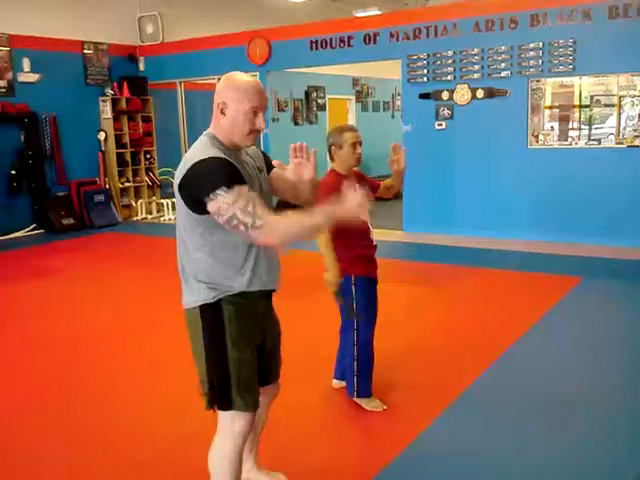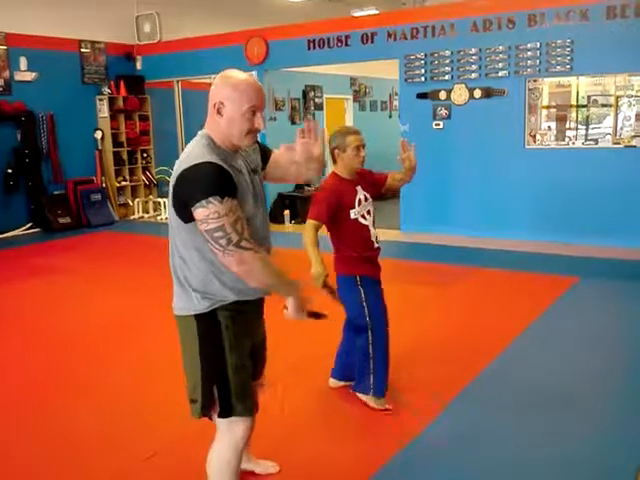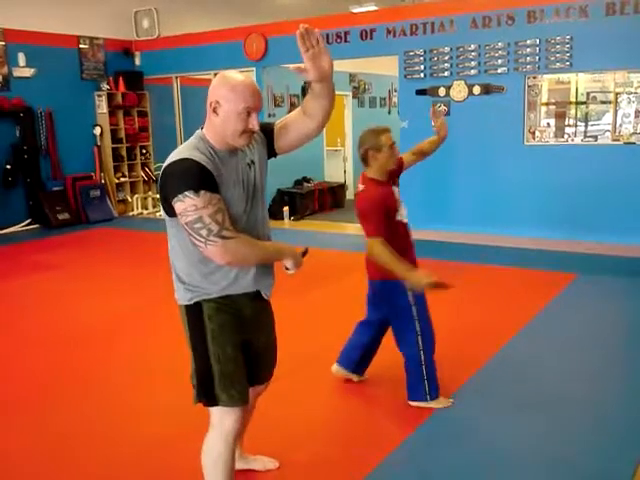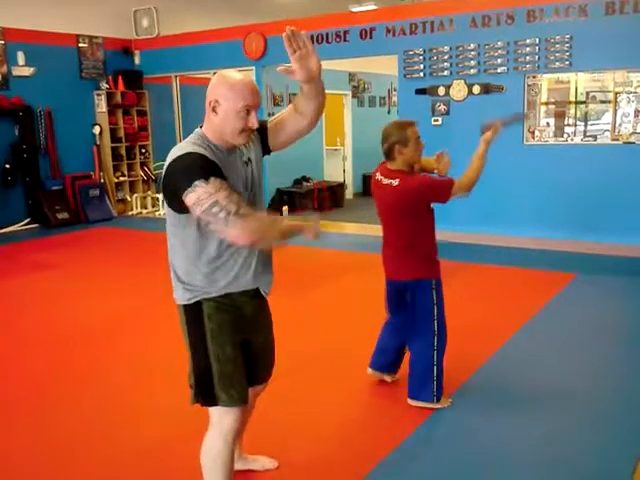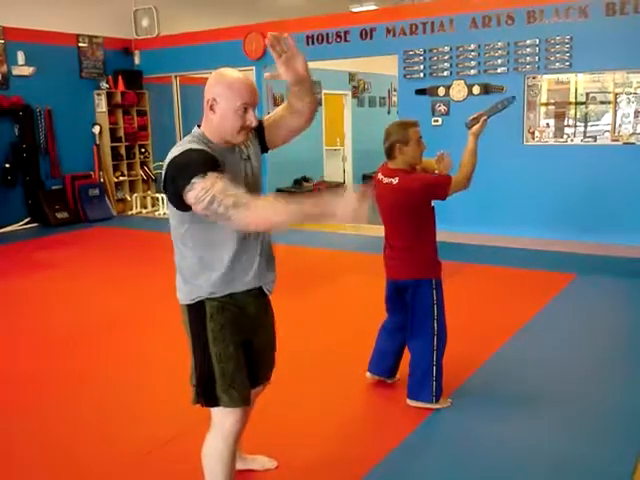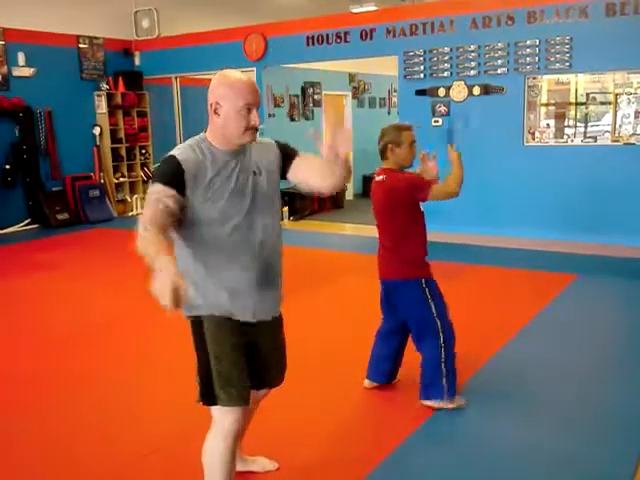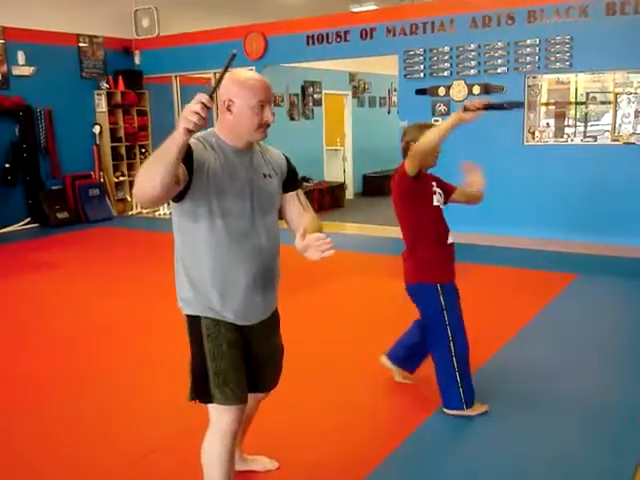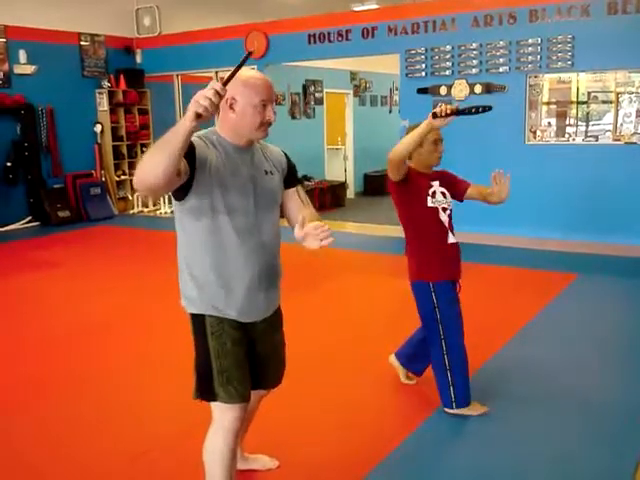
dt=0.4s
person 1, frame 1
left shoulder: (250, 154)
right shoulder: (207, 166)
left elbow: (294, 194)
right elbow: (268, 230)
left wrist: (304, 181)
right wrist: (339, 209)
left hip: (255, 295)
right hip: (222, 304)
left knee: (265, 388)
right knee: (236, 418)
person 1, frame 2
left shoulder: (247, 150)
right shoulder: (203, 171)
left elbow: (299, 169)
right elbow: (241, 258)
left wrist: (311, 159)
right wrist: (291, 291)
left hip: (240, 301)
right hip: (212, 311)
left knee: (248, 387)
right knee: (235, 422)
person 1, frame 3
left shoulder: (252, 142)
right shoulder: (187, 168)
left elbow: (311, 120)
right elbow: (223, 249)
left wrist: (322, 80)
right wrist: (284, 253)
left hip: (252, 293)
right hip: (213, 303)
left knee: (254, 384)
right knee: (227, 413)
person 1, frame 4
left shoulder: (247, 140)
right shoulder: (190, 163)
left elbow: (304, 118)
right elbow: (244, 228)
left wrist: (311, 80)
right wrist: (301, 225)
left hip: (250, 291)
right hip: (211, 302)
left knee: (253, 383)
right knee: (227, 413)
person 1, frame 5
left shoulder: (245, 139)
right shoulder: (189, 161)
left elbow: (298, 115)
right elbow: (249, 214)
left wrist: (298, 80)
right wrist: (330, 206)
left hip: (251, 291)
right hip: (215, 301)
left knee: (252, 386)
right knee: (229, 413)
person 1, frame 6
left shoulder: (269, 152)
right shoulder: (182, 164)
left elbow: (327, 181)
right elbow: (149, 228)
left wrist: (337, 159)
right wrist: (162, 265)
left hip: (264, 302)
right hip: (215, 308)
left knee: (257, 388)
right knee: (228, 413)
person 1, frame 7
left shoulder: (276, 161)
right shoulder: (193, 154)
left elbow: (301, 216)
right elbow: (145, 194)
left wrist: (311, 239)
right wrist: (181, 136)
left hip: (262, 304)
right hip: (212, 308)
left knee: (256, 391)
right knee: (226, 413)
person 1, frame 8
left shoulder: (276, 159)
right shoulder: (195, 152)
left elbow: (302, 212)
right elbow: (145, 182)
left wrist: (310, 231)
right wrist: (189, 122)
left hip: (265, 301)
right hip: (216, 307)
left knee: (257, 389)
right knee: (229, 411)
person 2, frame 1
left shoulder: (357, 178)
right shoulder: (330, 186)
left elbow: (389, 191)
right elbow: (322, 230)
left wrist: (398, 172)
right wrist: (331, 268)
left hip: (364, 266)
right hip: (350, 270)
left knee: (357, 325)
right knee: (359, 330)
left ankle: (343, 376)
right ankle: (359, 391)
person 2, frame 2
left shoulder: (364, 177)
right shoulder: (330, 190)
left elbow: (398, 181)
right elbow: (310, 229)
left wrist: (409, 168)
right wrist: (316, 263)
left hip: (367, 267)
right hip: (353, 272)
left knee: (359, 324)
right knee: (374, 327)
left ankle: (342, 375)
right ankle: (370, 389)
person 2, frame 3
left shoulder: (386, 173)
right shoulder: (374, 197)
left elbow: (415, 154)
right elbow: (377, 247)
left wrist: (440, 137)
right wrist: (411, 275)
left hip: (384, 273)
right hip: (395, 275)
left knee: (376, 319)
right knee: (417, 331)
left ankle: (348, 364)
right ankle: (424, 393)
person 2, frame 4
left shoulder: (381, 173)
right shoulder: (415, 187)
left elbow: (417, 164)
right elbow: (465, 185)
left wrist: (434, 166)
right wrist: (485, 143)
left hip: (393, 267)
right hip: (419, 270)
left knee: (399, 318)
right knee: (428, 331)
left ankle: (382, 365)
right ankle: (425, 394)
person 2, frame 5
left shoulder: (382, 175)
right shoulder: (415, 186)
left elbow: (417, 167)
right elbow: (462, 181)
left wrist: (436, 167)
right wrist: (473, 138)
left hip: (394, 267)
right hip: (420, 271)
left knee: (397, 320)
right knee: (428, 332)
left ankle: (380, 369)
right ankle: (423, 394)
person 2, frame 6
left shoulder: (383, 178)
right shoulder: (401, 183)
left elbow: (419, 190)
right elbow: (451, 190)
left wrist: (428, 177)
right wrist: (455, 158)
left hip: (390, 268)
right hip: (410, 272)
left knee: (394, 323)
right knee: (437, 331)
left ankle: (378, 375)
right ankle: (440, 393)
person 2, frame 7
left shoulder: (430, 181)
right shoulder: (406, 178)
left elbow: (467, 199)
right elbow: (423, 148)
left wrist: (475, 189)
right wrist: (458, 118)
left hip: (428, 270)
right hip: (430, 274)
left knee: (432, 324)
right knee: (450, 337)
left ankle: (398, 359)
right ankle: (459, 401)
person 2, frame 8
left shoulder: (443, 179)
right shoulder: (402, 180)
left elbow: (477, 191)
right elbow: (394, 158)
left wrist: (495, 195)
right wrist: (429, 123)
left hip: (445, 270)
right hip: (428, 273)
left knee: (439, 328)
right knee: (447, 337)
left ankle: (404, 359)
right ankle: (457, 402)
